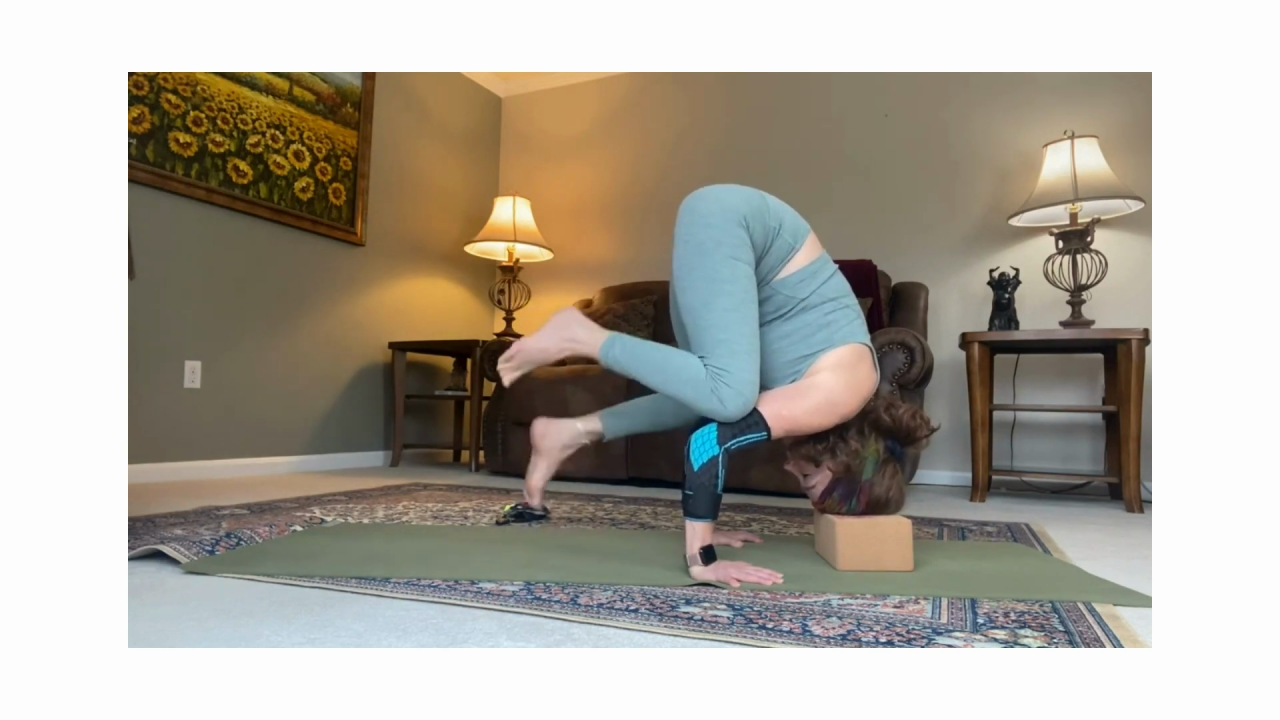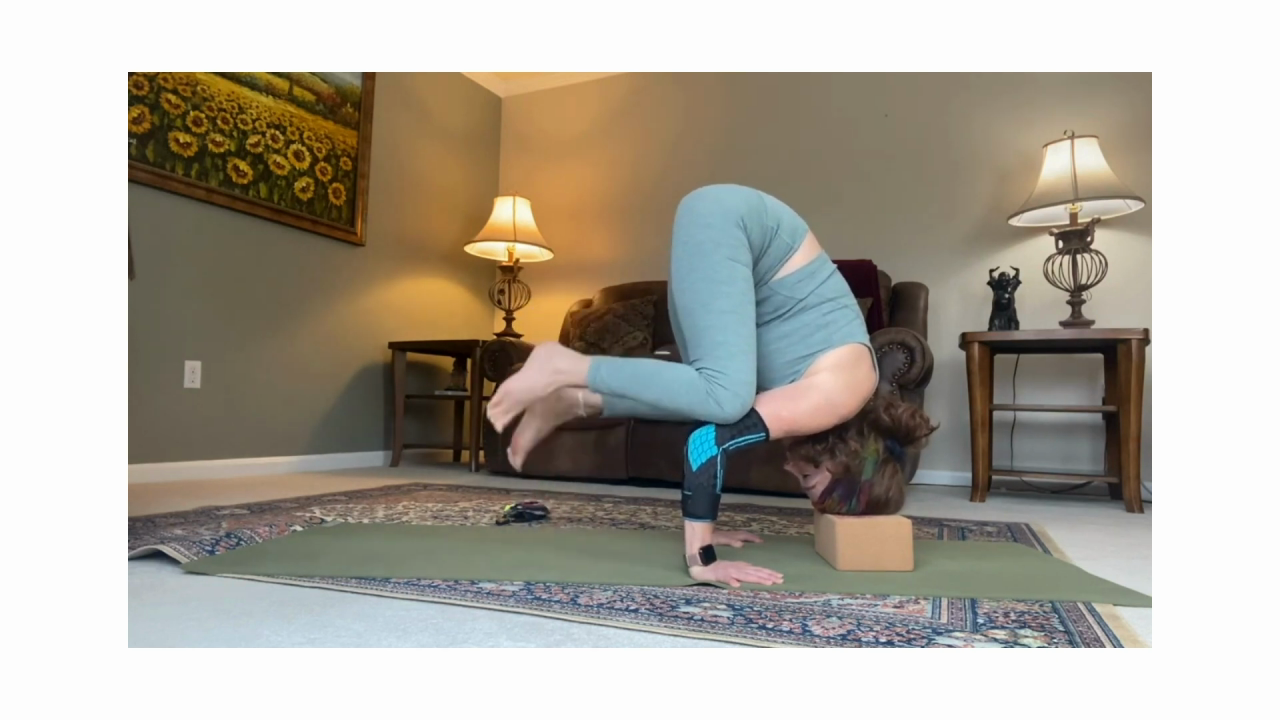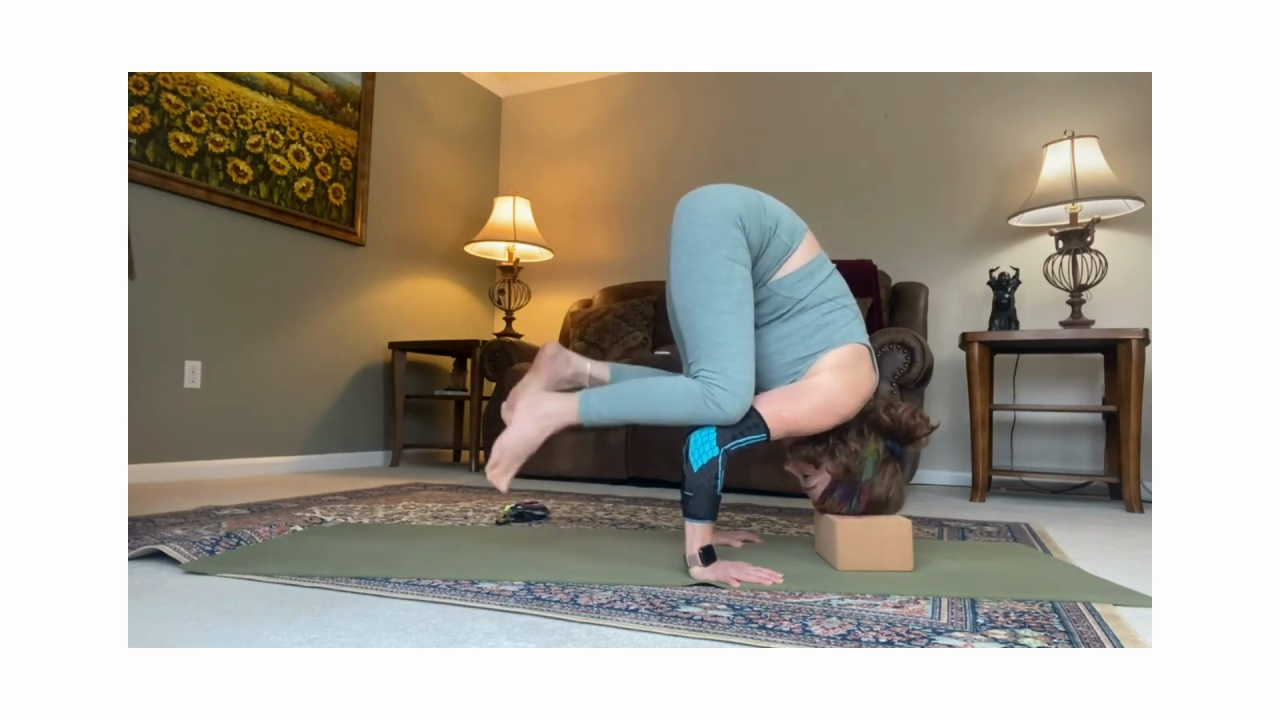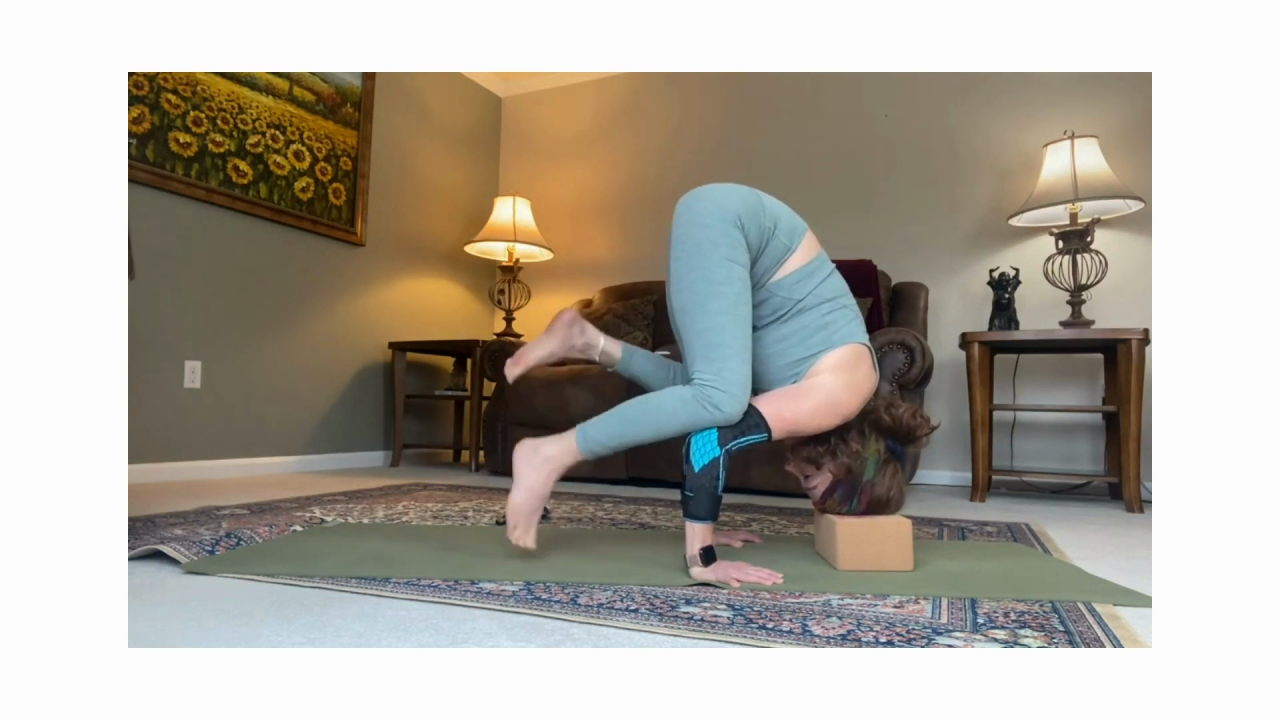
dt=0.2s
person 1, frame 1
left shoulder: (844, 384)
right shoulder: (839, 396)
right elbow: (714, 441)
left wrist: (705, 529)
right wrist: (700, 560)
left hip: (736, 229)
right hip: (724, 220)
left knee: (707, 397)
right knee: (727, 397)
left ankle: (569, 435)
right ankle: (580, 338)
person 1, frame 2
left shoulder: (840, 386)
right shoulder: (839, 397)
right elbow: (712, 443)
left wrist: (704, 530)
right wrist: (700, 560)
left hip: (734, 228)
right hip: (723, 221)
left knee: (708, 398)
right knee: (724, 399)
left ankle: (572, 399)
right ankle: (565, 368)
person 1, frame 3
left shoulder: (842, 386)
right shoulder: (838, 398)
right elbow: (713, 444)
left wrist: (704, 528)
right wrist: (701, 560)
left hip: (733, 228)
right hip: (723, 221)
left knee: (707, 400)
right knee: (722, 401)
left ankle: (576, 370)
right ankle: (552, 410)
person 1, frame 4
left shoulder: (843, 386)
right shoulder: (839, 397)
right elbow: (716, 440)
left wrist: (704, 530)
right wrist: (701, 561)
left hip: (735, 228)
right hip: (723, 220)
left knee: (710, 396)
right knee: (718, 401)
left ankle: (588, 341)
right ankle: (549, 457)
